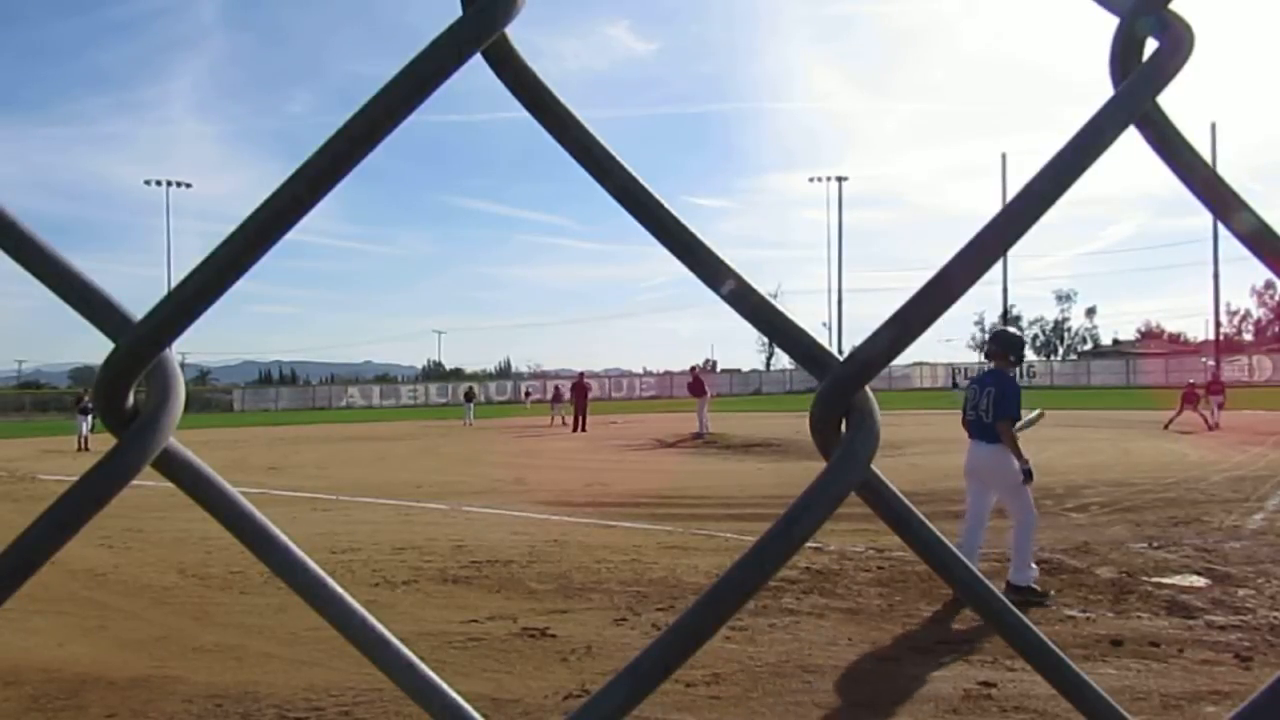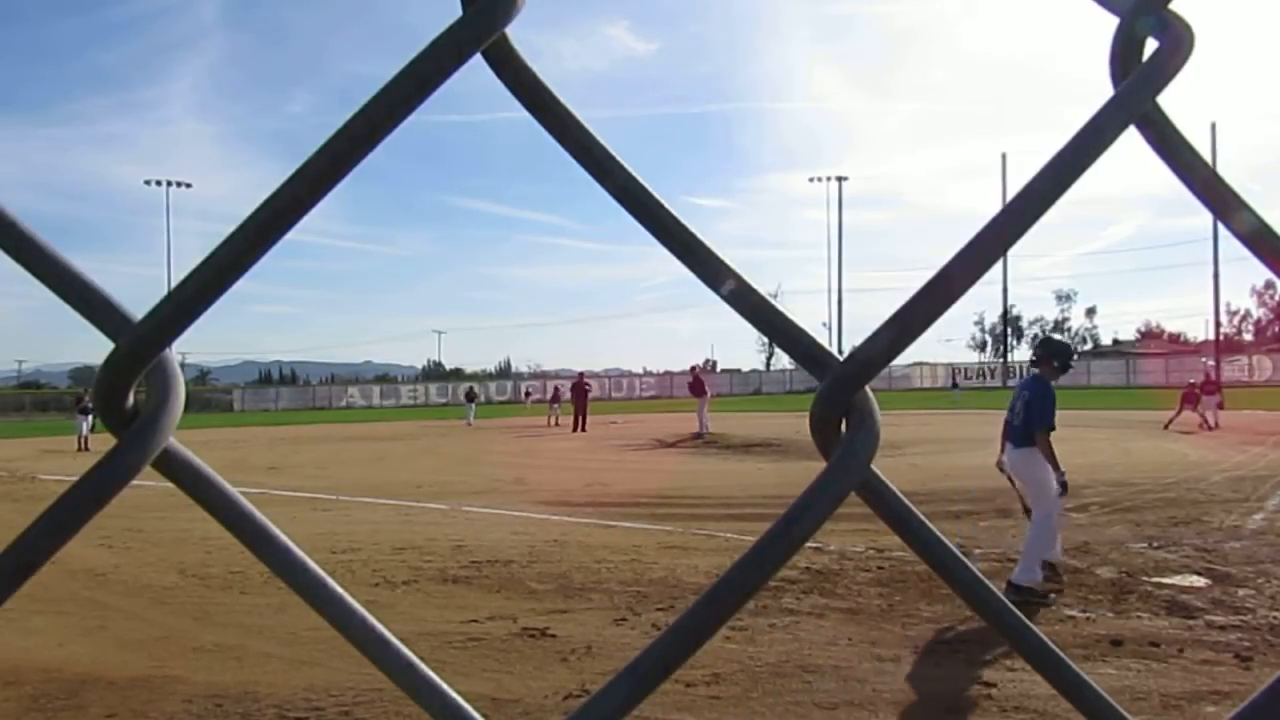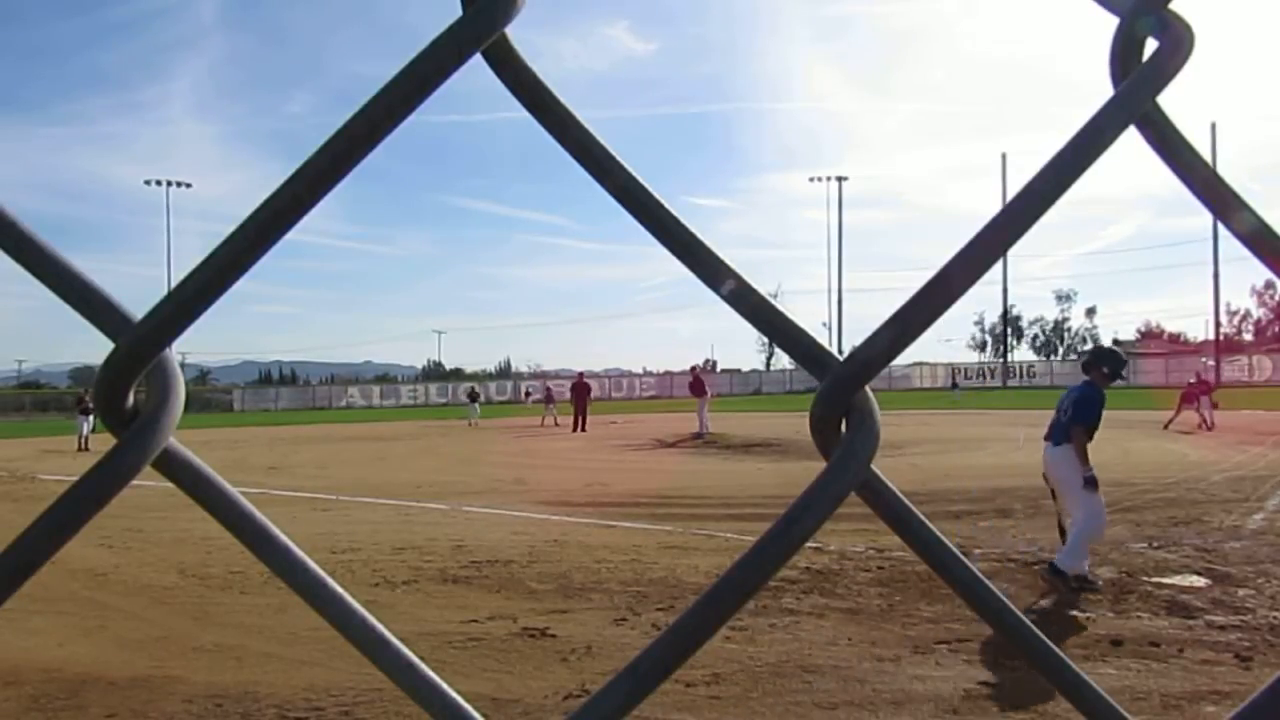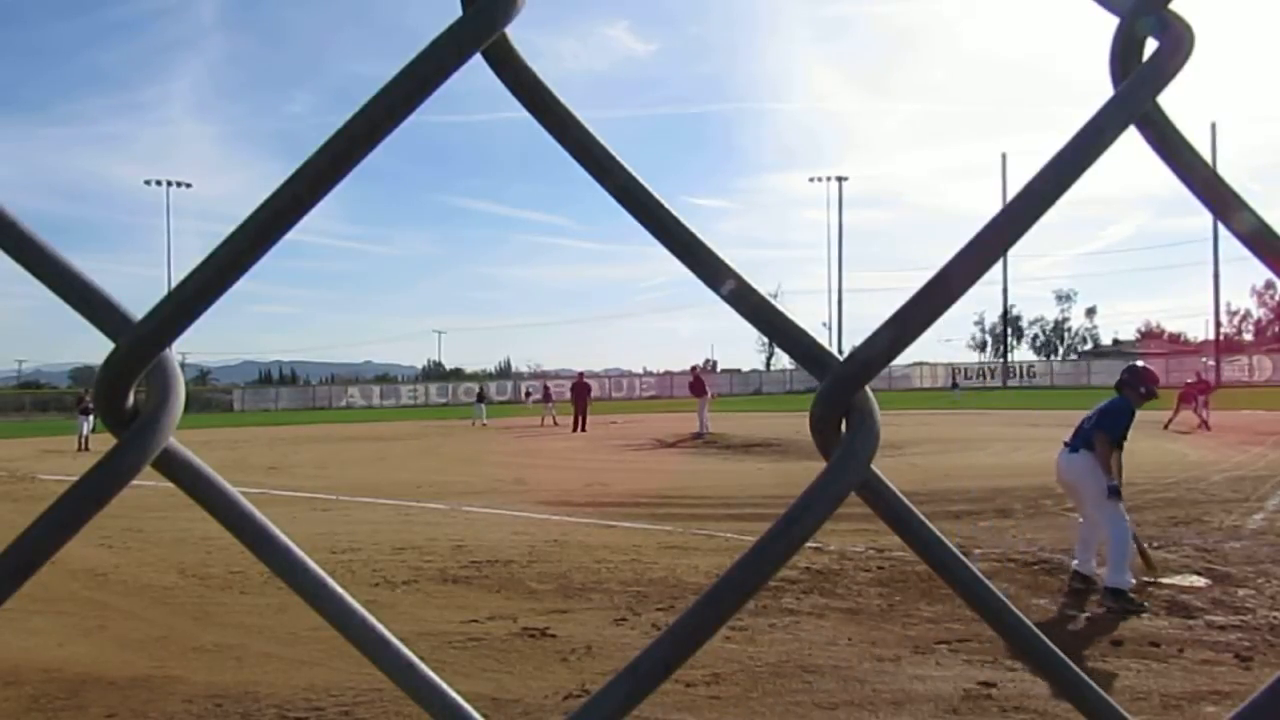
dt=0.4s
person 1, frame 1
left shoulder: (975, 382)
right shoulder: (1008, 384)
left elbow: (965, 422)
right elbow: (1004, 428)
right wrist: (1023, 462)
left hip: (975, 453)
right hip: (999, 455)
left knee: (974, 519)
right knee: (1025, 518)
right ankle: (1019, 582)
person 1, frame 2
left shoulder: (1024, 384)
right shoulder: (1044, 391)
left elbow: (1008, 421)
right elbow: (1041, 437)
left wrist: (1003, 454)
right wrist: (1059, 473)
left hip: (1014, 453)
right hip: (1029, 456)
left knee: (1048, 511)
right knee: (1045, 520)
left ankle: (1048, 561)
right ankle: (1022, 583)
person 1, frame 3
left shoulder: (1074, 391)
right shoulder: (1094, 394)
right elbow: (1077, 432)
right wrist: (1087, 470)
left hip: (1052, 452)
right hip: (1066, 455)
left knee: (1080, 515)
right knee: (1093, 516)
left ankle: (1077, 572)
right ankle: (1060, 566)
person 1, frame 4
left shoulder: (1113, 406)
right shoulder: (1123, 408)
left elbow: (1114, 451)
right elbow: (1100, 441)
left wrist: (1114, 483)
right wrist: (1111, 481)
left hip: (1067, 461)
right hip: (1082, 464)
left knee: (1092, 517)
right knee: (1116, 524)
left ankle: (1081, 573)
right ankle: (1115, 589)
